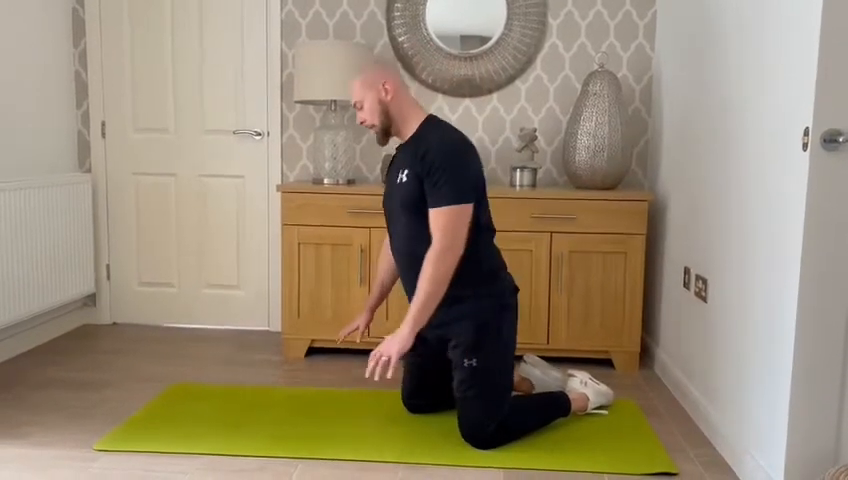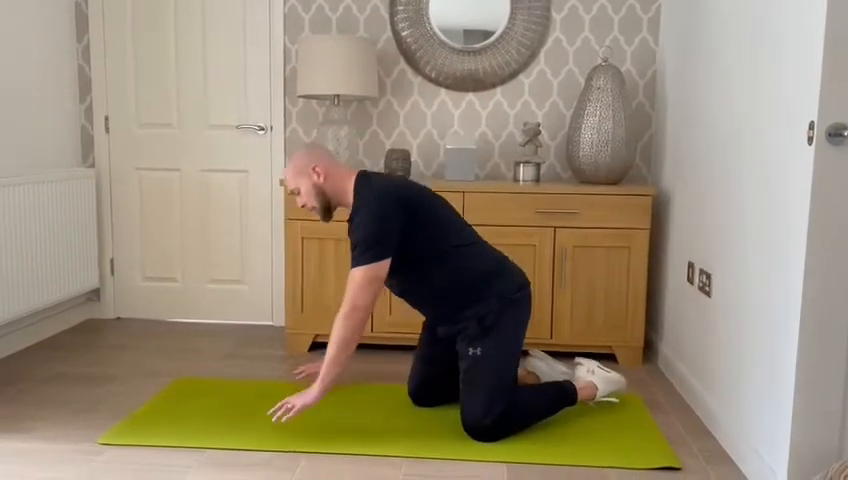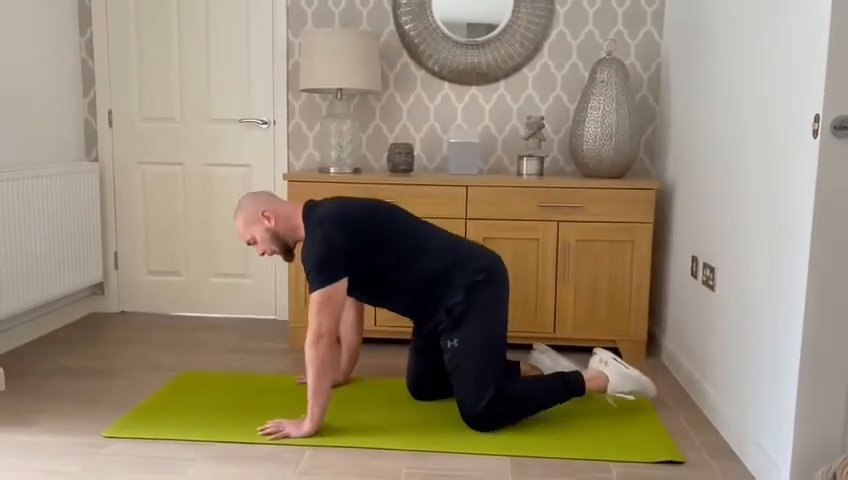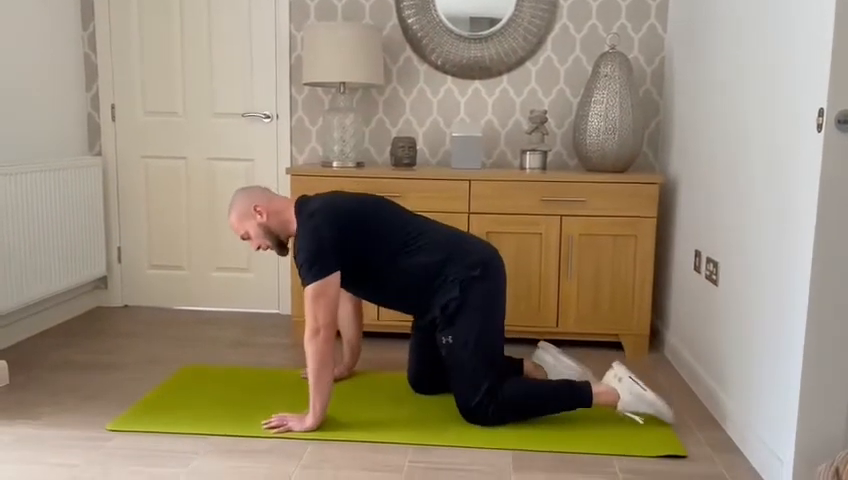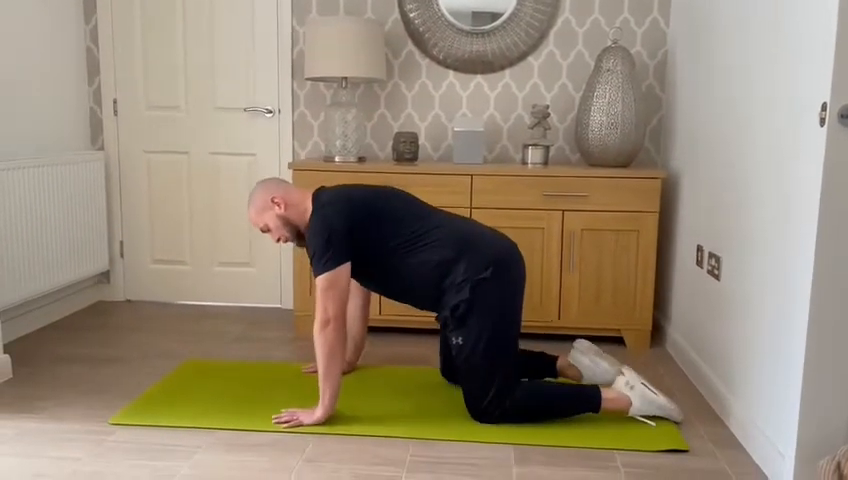
dt=0.4s
person 1, frame 1
left shoulder: (445, 149)
right shoulder: (402, 157)
left elbow: (446, 247)
right elbow: (397, 243)
left wrist: (405, 331)
right wrist: (370, 308)
left hip: (477, 311)
right hip: (435, 311)
left knee: (481, 431)
right knee: (418, 401)
left ankle: (579, 397)
right ankle: (520, 378)
person 1, frame 2
left shoulder: (376, 204)
right shoulder: (366, 203)
left elbow: (356, 308)
right elbow: (356, 298)
left wrist: (318, 389)
right wrist: (331, 360)
left hip: (492, 306)
right hip: (452, 310)
left knee: (482, 423)
right knee: (422, 393)
left ankle: (585, 386)
right ankle: (522, 371)
person 1, frame 3
left shoulder: (322, 235)
right shoulder: (328, 221)
left elbow: (320, 336)
right elbow: (350, 307)
left wrist: (310, 421)
right wrist: (343, 371)
left hip: (472, 290)
right hip: (447, 294)
left knee: (481, 411)
right knee: (423, 386)
left ankle: (599, 377)
right ankle: (535, 368)
person 1, frame 4
left shoulder: (312, 231)
right shoulder: (323, 218)
left elbow: (319, 330)
right elbow: (348, 297)
left wrist: (313, 416)
right wrist: (347, 365)
left hip: (468, 282)
right hip: (452, 282)
left knee: (480, 405)
right knee: (423, 380)
left ankle: (611, 391)
right ankle: (537, 366)
person 1, frame 5
left shoulder: (323, 222)
right shoulder: (342, 209)
left elbow: (329, 321)
right elbow: (358, 294)
left wrist: (323, 409)
right wrist: (349, 360)
left hip: (481, 278)
right hip: (488, 265)
left knee: (489, 404)
right knee: (456, 369)
left ankle: (620, 396)
right ankle: (570, 365)
